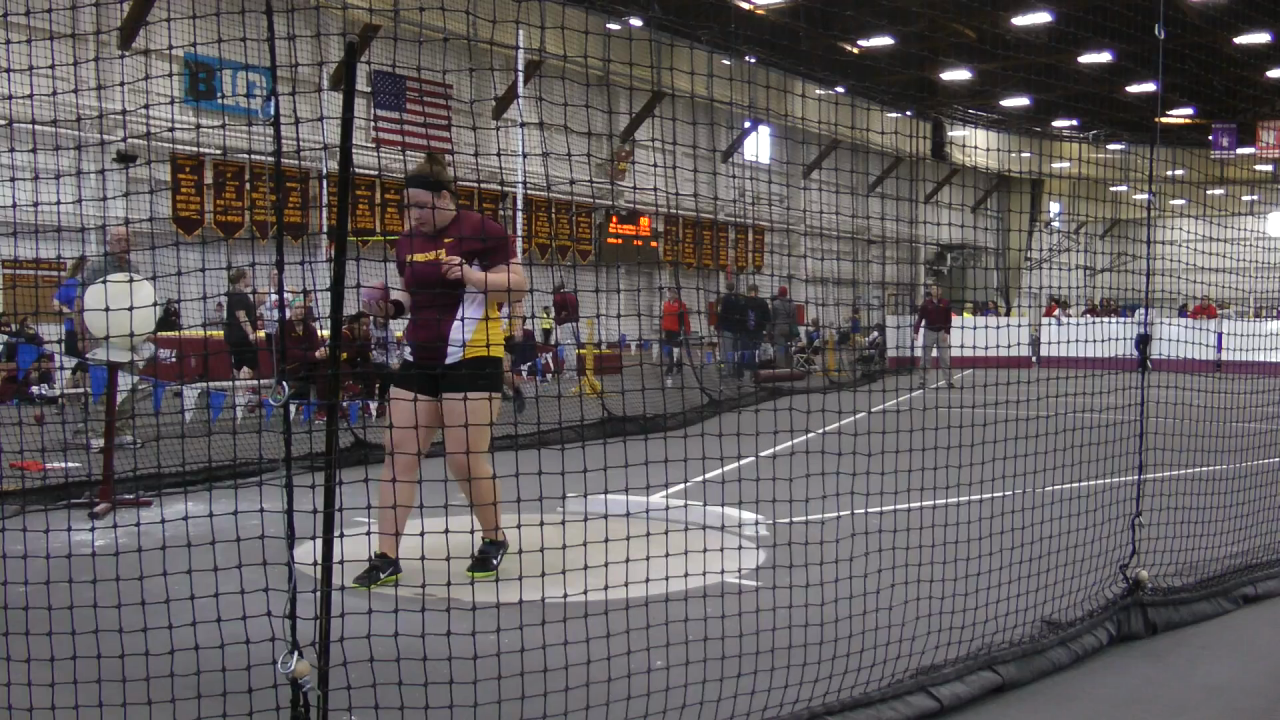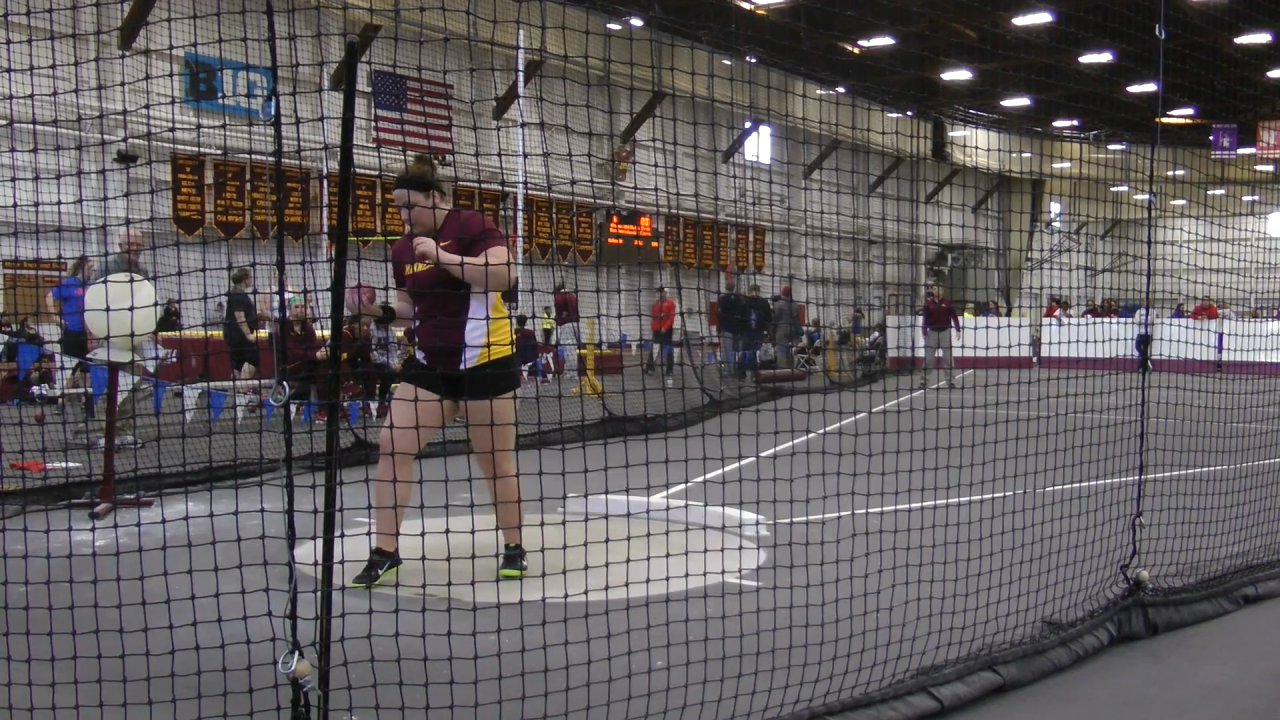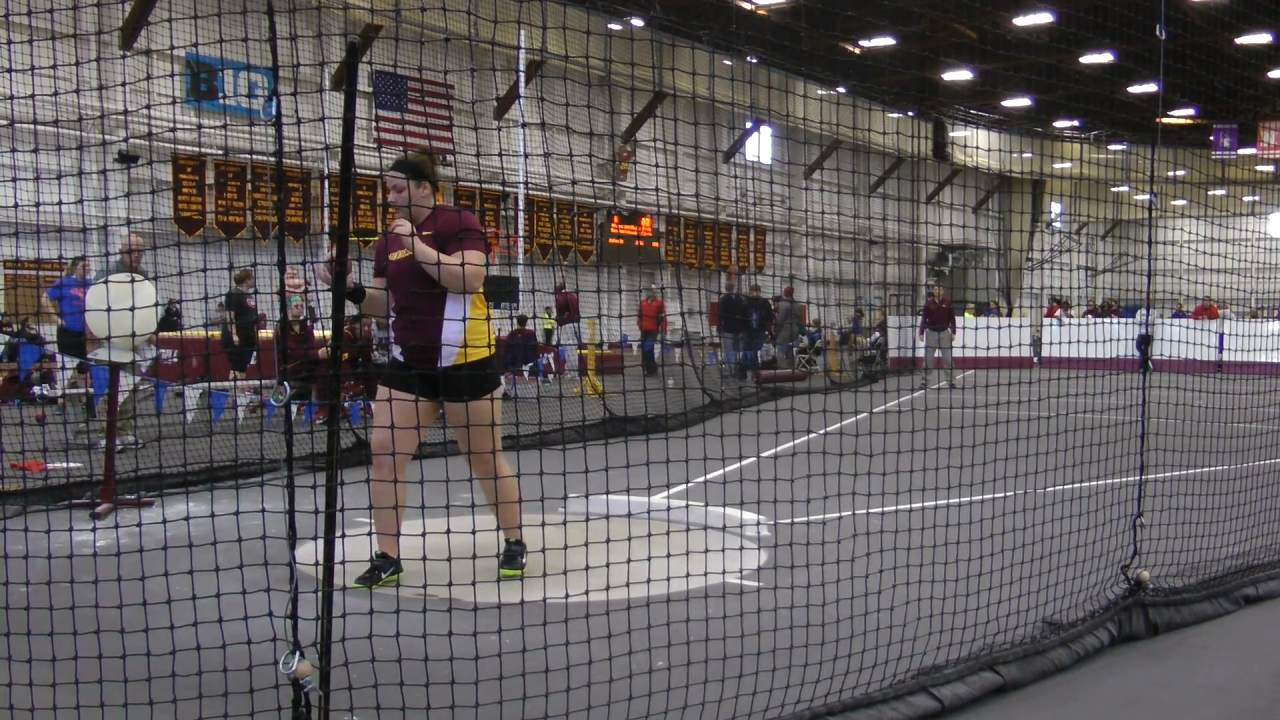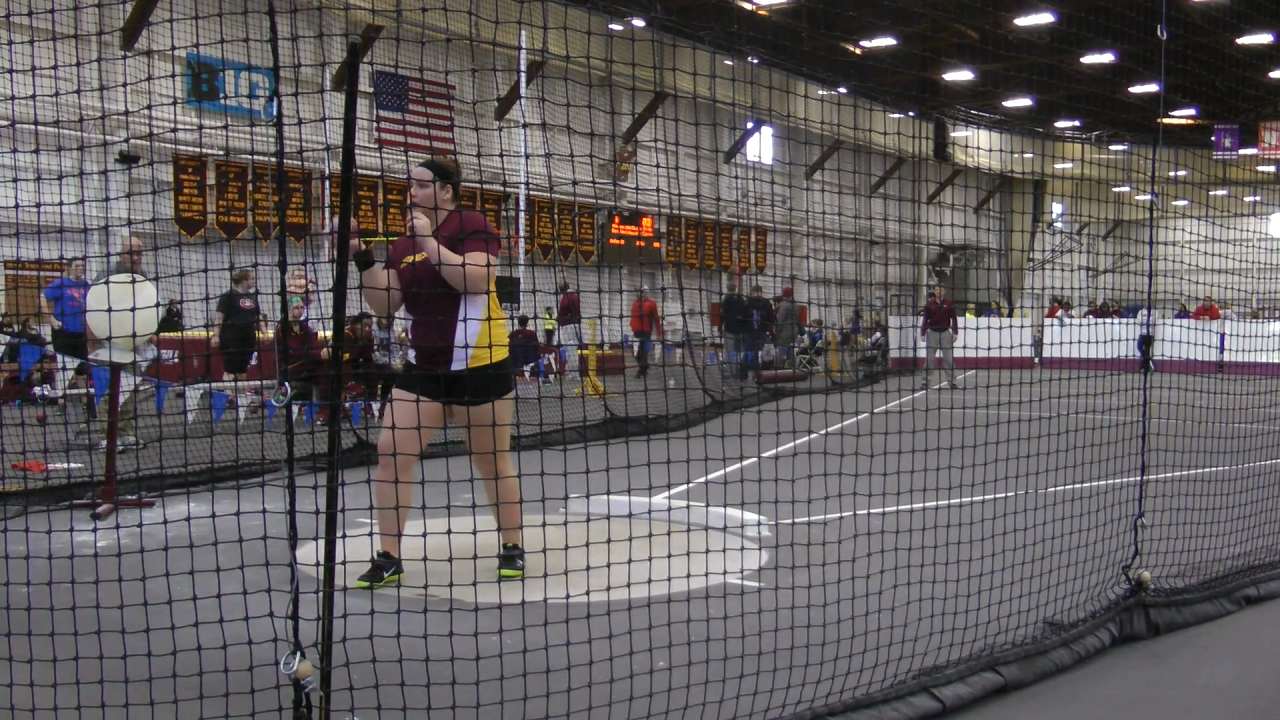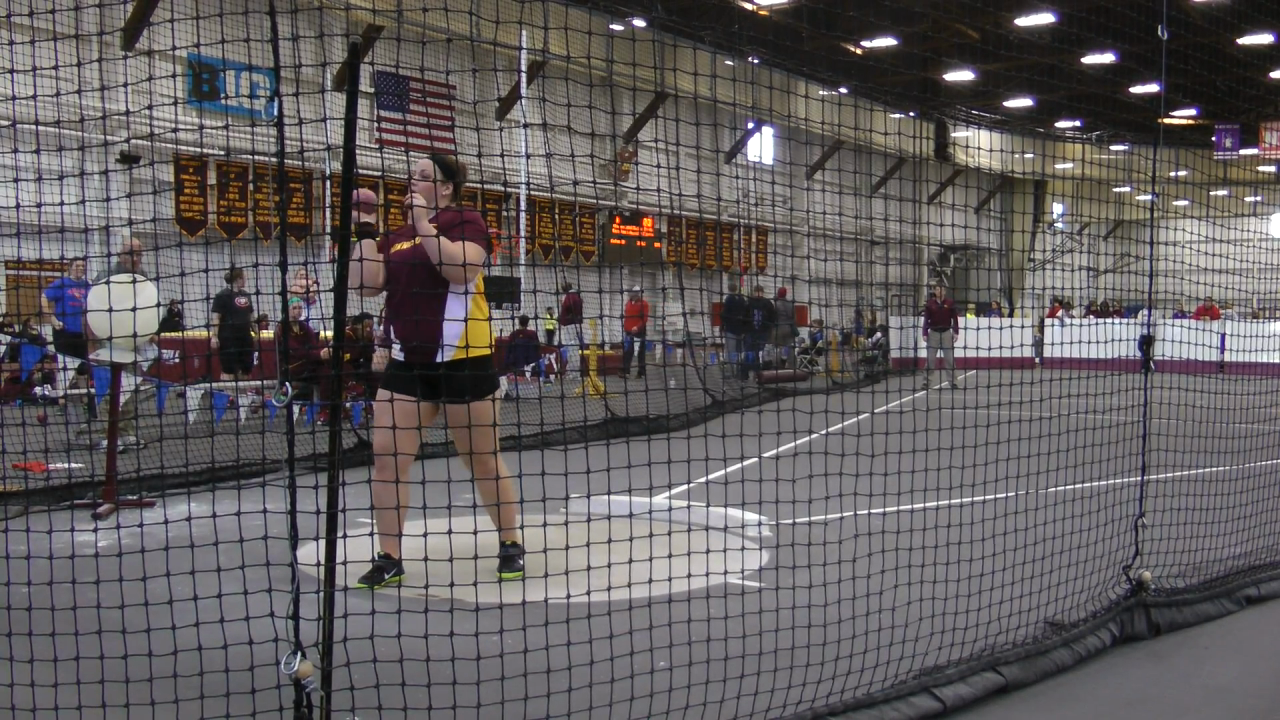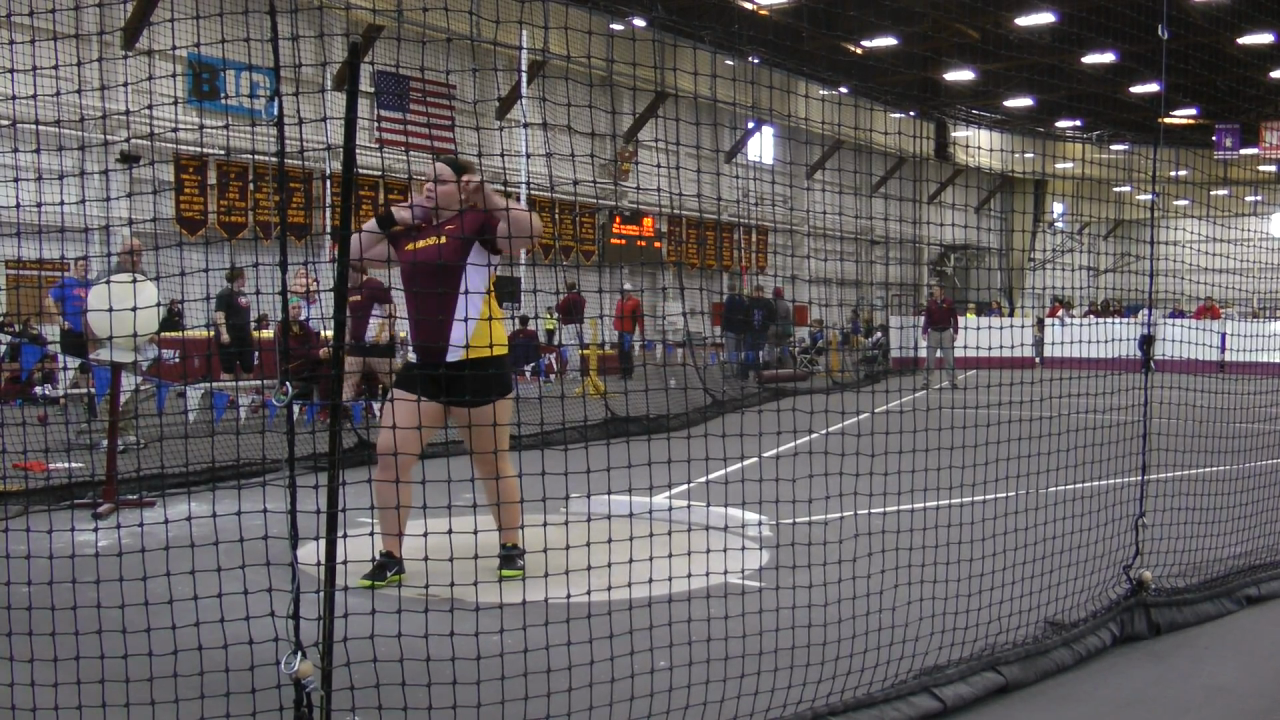
dt=0.4s
person 1, frame 1
left shoulder: (481, 230)
right shoulder: (408, 241)
left elbow: (517, 287)
left wrist: (472, 276)
right wrist: (391, 306)
left hip: (470, 360)
right hip: (418, 361)
left knee: (465, 458)
right knee: (398, 454)
left ankle: (493, 540)
right ankle: (387, 557)
person 1, frame 2
left shoulder: (473, 225)
right shoulder: (403, 248)
left elbow: (503, 274)
left wrist: (440, 255)
right wrist: (380, 312)
left hip: (483, 362)
right hip: (427, 363)
left knee: (495, 459)
right knee: (392, 447)
left ankle: (514, 547)
right ankle: (384, 552)
person 1, frame 3
left shoulder: (458, 222)
right shoulder: (389, 241)
left elbow: (470, 279)
right elbow: (386, 304)
left wrist: (417, 245)
right wrist: (352, 289)
left hip: (465, 362)
right hip: (409, 363)
left knee: (486, 458)
right knee: (384, 452)
left ankle: (514, 542)
right ankle: (387, 557)
person 1, frame 4
left shoulder: (471, 224)
right shoulder: (403, 244)
left elbow: (474, 280)
right elbow: (383, 301)
left wrist: (430, 240)
right wrist: (360, 255)
left hip: (476, 364)
right hip: (422, 365)
left knee: (492, 460)
right knee: (391, 454)
left ankle: (512, 547)
right ankle: (389, 558)
person 1, frame 5
left shoulder: (464, 220)
right shoulder: (395, 236)
left elbow: (462, 269)
right elbow: (364, 283)
left wrist: (423, 223)
right wrist: (364, 228)
left hip: (464, 360)
right hip: (408, 362)
left knee: (483, 458)
right knee: (386, 455)
left ankle: (511, 545)
right ankle: (389, 558)
person 1, frame 6
left shoulder: (478, 223)
right shoulder: (408, 234)
left elbow: (531, 228)
right elbow: (356, 252)
left wrist: (491, 197)
right wrist: (387, 216)
left hip: (478, 363)
right hip: (423, 363)
left knee: (491, 459)
right knee: (390, 454)
left ankle: (512, 546)
right ankle: (390, 558)
